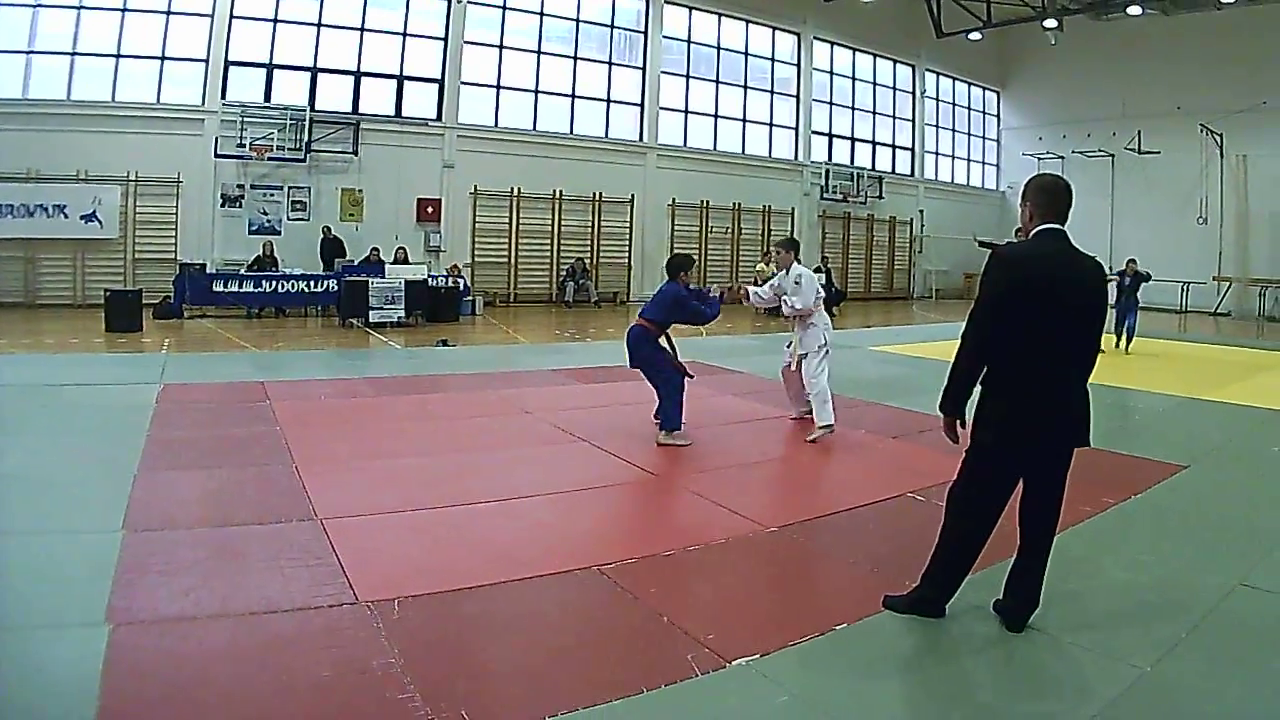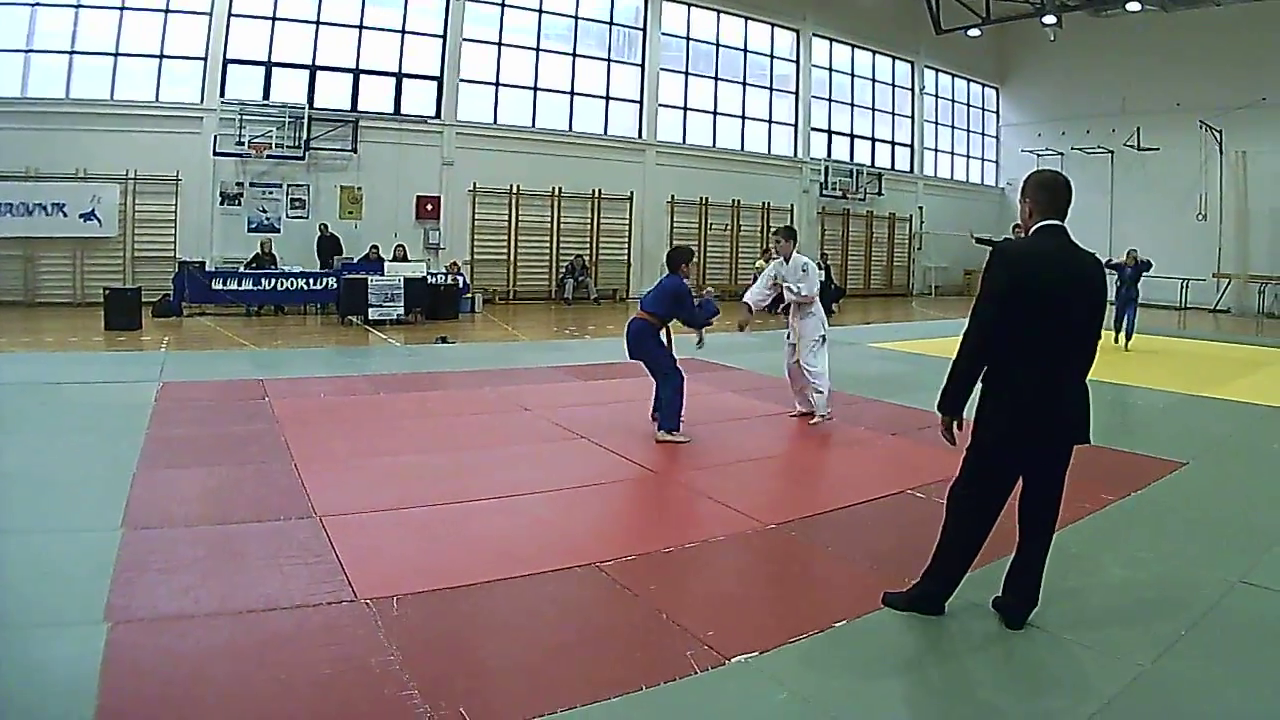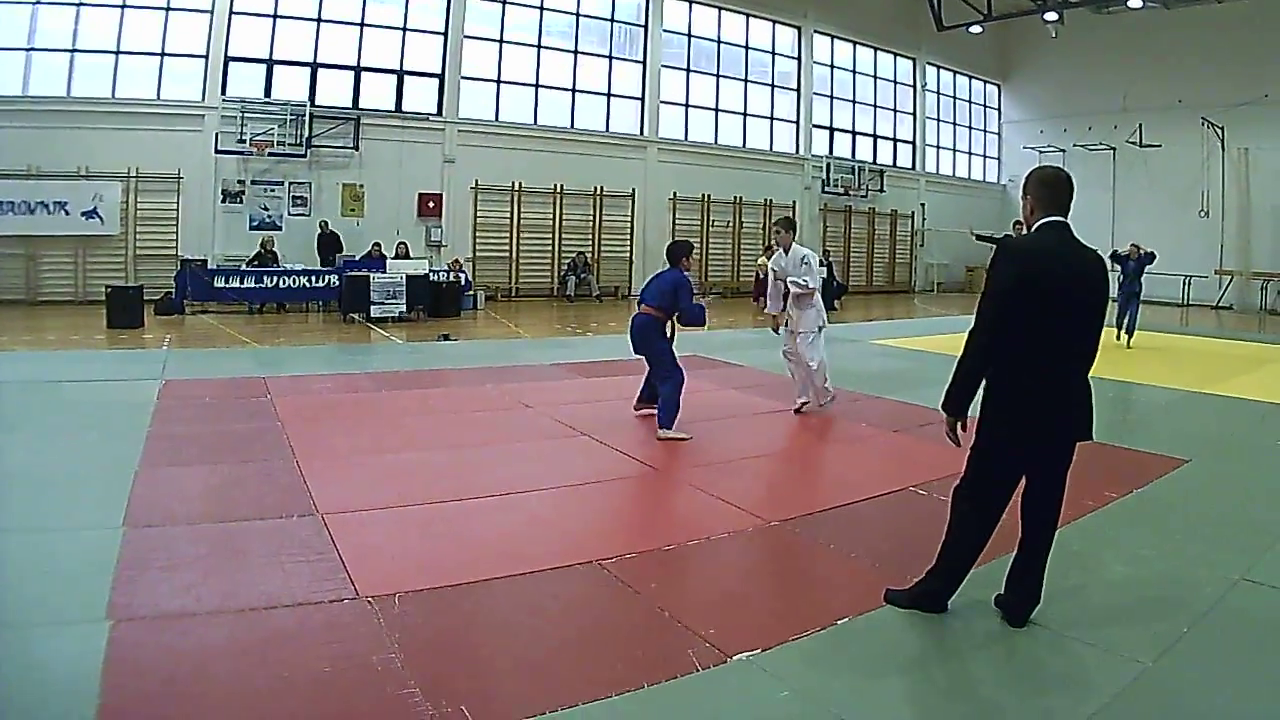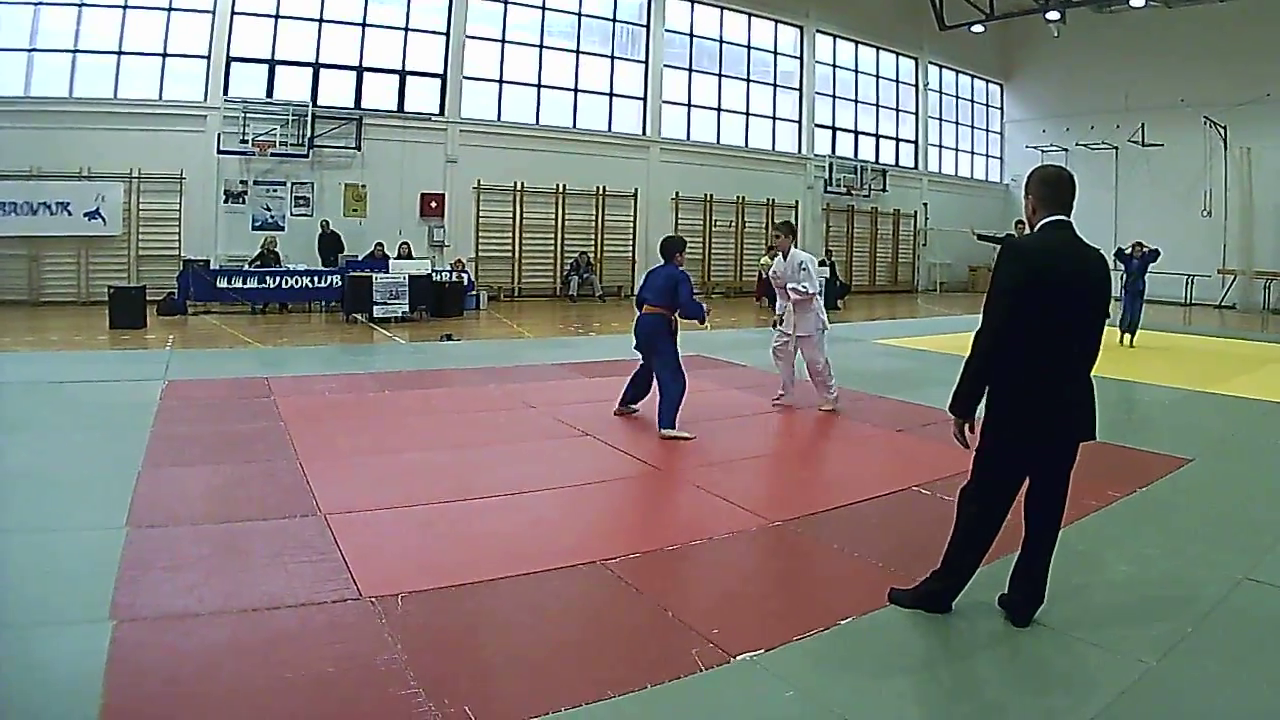
dt=0.1s
person 1, frame 1
left shoulder: (1010, 260)
right shoulder: (1092, 272)
left elbow: (978, 339)
right elbow: (1089, 349)
left wrist: (953, 402)
left hip: (1009, 411)
right hip: (1065, 414)
left knee: (971, 505)
right knee: (1041, 515)
left ankle: (931, 594)
right ankle: (1018, 606)
person 1, frame 2
left shoulder: (1011, 256)
right shoulder: (1091, 267)
left elbow: (979, 338)
right elbow: (1088, 344)
left wrist: (951, 402)
left hip: (1011, 408)
right hip: (1065, 410)
left knee: (971, 501)
right knee: (1040, 511)
left ankle: (932, 592)
right ankle: (1017, 603)
person 1, frame 3
left shoulder: (1016, 253)
right shoulder: (1093, 264)
left elbow: (985, 336)
right elbow: (1090, 341)
left wrist: (956, 402)
left hip: (1015, 407)
right hip: (1068, 407)
left knee: (977, 501)
right knee: (1043, 509)
left ankle: (935, 590)
right ankle: (1020, 601)
person 1, frame 4
left shoulder: (1021, 253)
right shoulder: (1095, 261)
left elbow: (992, 337)
right elbow: (1092, 339)
left wrist: (963, 404)
left hip: (1020, 406)
right hip: (1071, 406)
left knee: (983, 501)
right knee: (1046, 509)
left ankle: (940, 590)
right ankle: (1023, 601)
person 2, frame 1
left shoulder: (673, 290)
right shoulder: (677, 295)
left elbow: (694, 297)
right elbow: (701, 316)
right wrist: (714, 299)
left hip: (642, 336)
right hip: (641, 339)
left knee: (673, 374)
right knee: (672, 380)
left ankle: (663, 416)
right ankle: (668, 432)
person 2, frame 2
left shoulder: (667, 282)
right shoulder: (680, 287)
right elbow: (695, 319)
right wrist: (707, 301)
left hip: (638, 329)
right hip: (645, 333)
left knee: (665, 369)
right knee: (671, 378)
left ankle: (661, 410)
right ankle: (666, 430)
person 2, frame 3
left shoulder: (661, 276)
right shoulder: (682, 281)
left elbow: (643, 297)
right elbow: (687, 316)
right wrist: (700, 310)
left hip: (641, 323)
right hip: (650, 328)
left knee: (660, 366)
right knee: (672, 375)
left ankle: (644, 401)
right ankle: (665, 428)
person 2, frame 4
left shoulder: (653, 273)
right shoulder: (680, 276)
left elbow: (639, 300)
right elbow: (687, 309)
right wrist: (702, 311)
left hip: (643, 322)
right hip: (660, 327)
left knee: (649, 367)
right knee: (672, 376)
left ankle: (624, 404)
right ankle: (666, 427)
person 3, frame 1
left shoulder: (803, 275)
right shoulder: (783, 277)
left elbow: (802, 306)
right elbow: (765, 294)
left wrist: (782, 299)
right wrist: (745, 293)
left hip: (815, 328)
right hip: (802, 328)
left knee: (814, 376)
right knee: (790, 371)
left ankle: (825, 422)
right ankle: (804, 408)
person 3, frame 2
left shoulder: (805, 264)
right shoulder: (777, 266)
left elbow: (808, 293)
right elbow: (761, 289)
left wrist: (784, 288)
right wrist: (747, 311)
left hip: (811, 318)
right hip: (795, 318)
left knee: (812, 364)
right knee: (794, 365)
left ankle: (822, 409)
right ankle: (806, 406)
person 3, frame 3
left shoulder: (805, 255)
right shoulder: (777, 258)
left elbow: (811, 285)
right elbow: (775, 288)
left wrist: (788, 281)
right wrist: (775, 314)
left hip: (809, 308)
right hip: (793, 307)
left knee: (809, 355)
right knee: (791, 352)
left ankle: (824, 393)
right ankle: (804, 396)
person 3, frame 4
left shoulder: (804, 260)
right shoulder: (778, 261)
left elbow: (811, 290)
left wrist: (788, 288)
right wrist: (779, 313)
left hip: (809, 311)
right hip: (792, 311)
left knee: (814, 357)
right knee: (780, 348)
left ankle: (830, 397)
right ankle: (785, 390)
